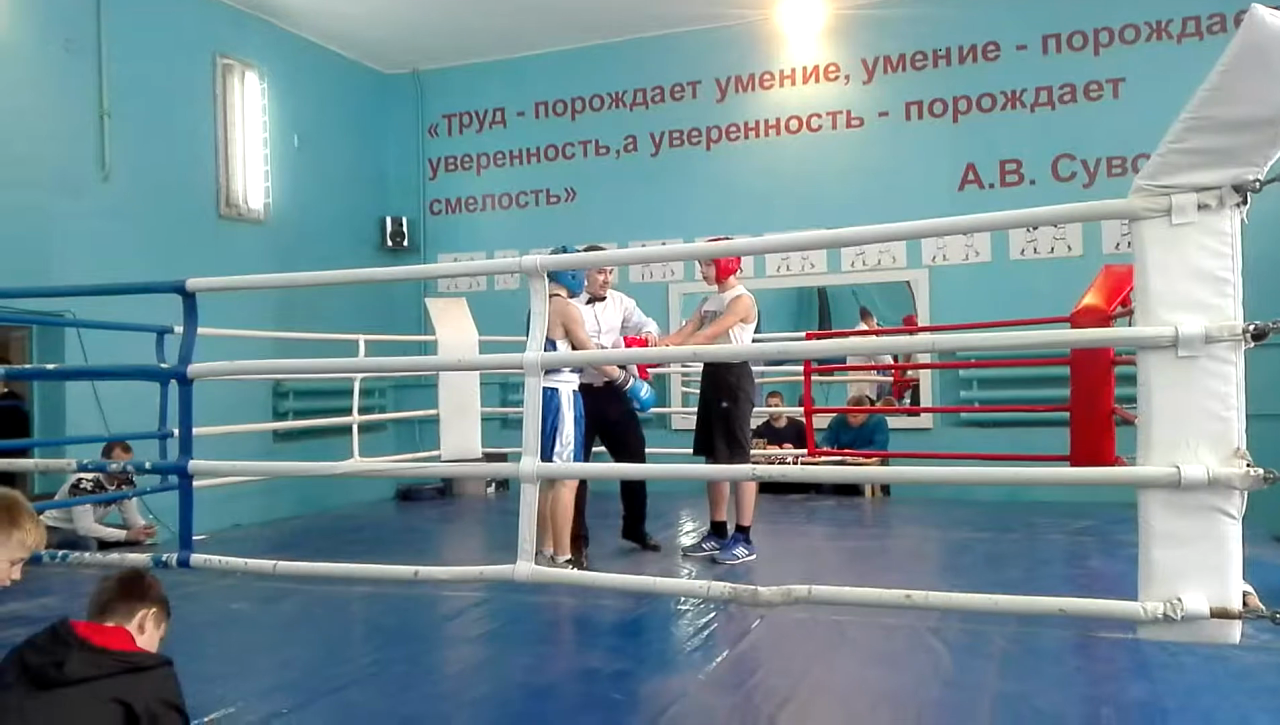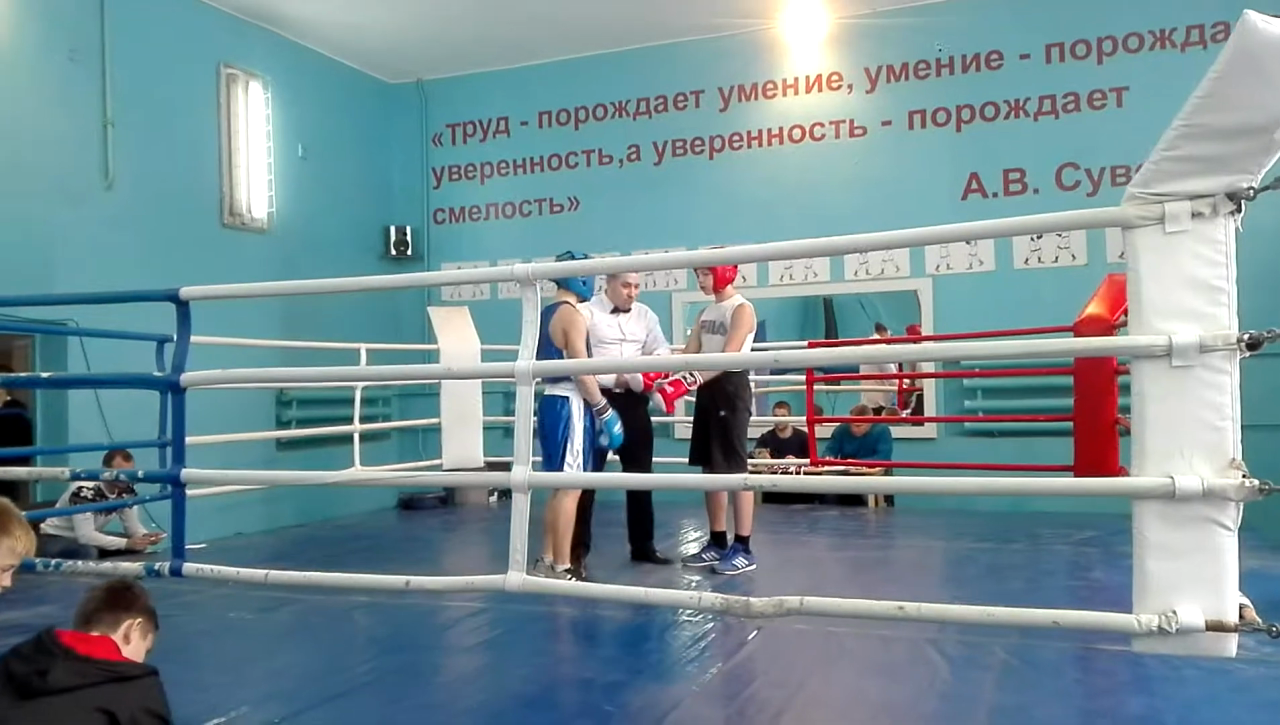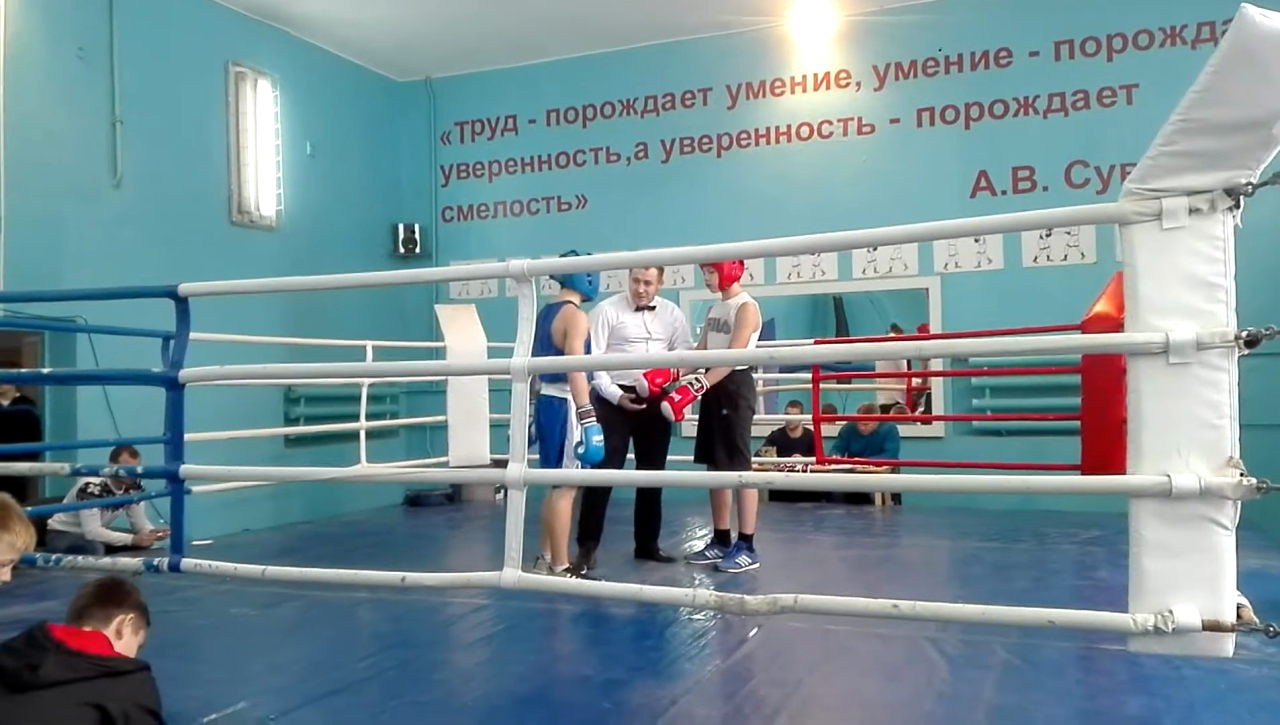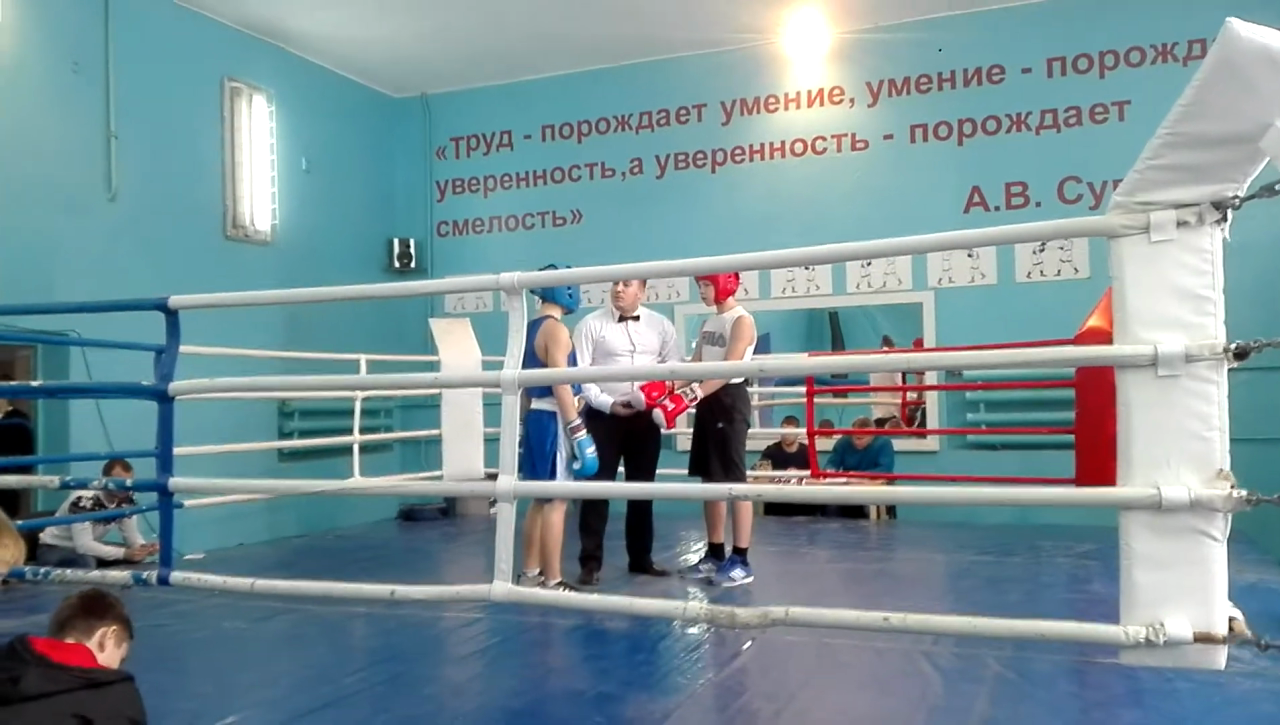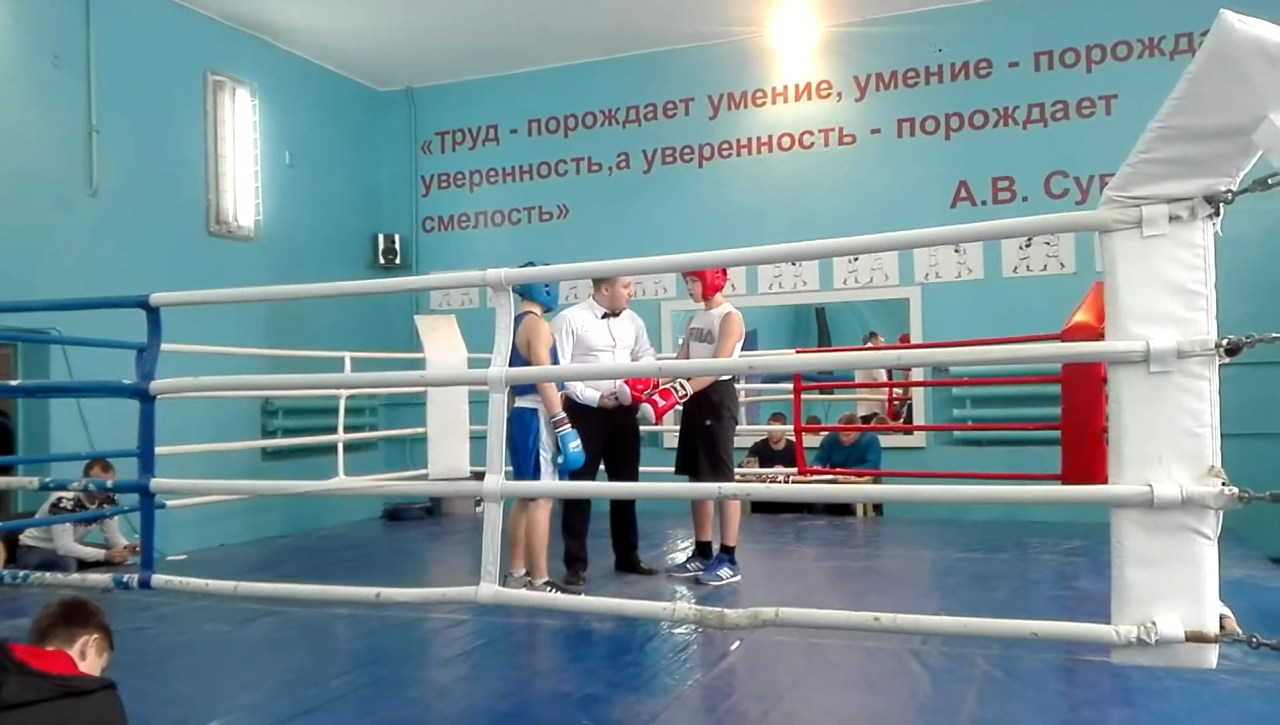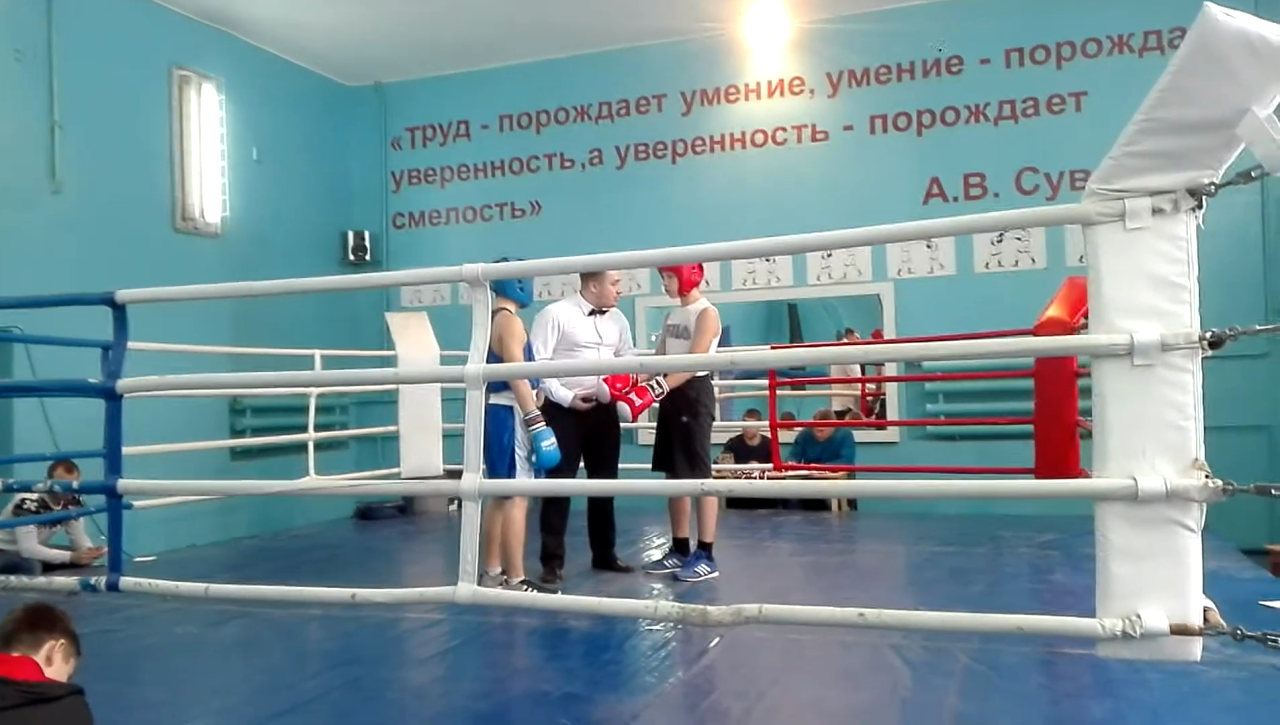
dt=0.4s
person 1, frame 1
right shoulder: (566, 308)
right elbow: (590, 353)
right wrist: (628, 381)
left hip: (545, 393)
right hip: (561, 395)
left knee: (553, 478)
right knee: (567, 479)
left ankle: (547, 551)
right ankle: (563, 558)
person 1, frame 2
left shoulder: (546, 314)
right shoulder: (572, 315)
right elbow: (581, 370)
right wrist: (603, 409)
left hip: (551, 401)
right hip: (570, 404)
left knee: (558, 486)
right knee: (570, 488)
left ankle: (546, 560)
right ankle: (561, 568)
person 1, frame 3
left shoulder: (545, 313)
right shoulder: (575, 316)
right elbow: (575, 370)
left wrist: (530, 411)
right wrist: (588, 418)
left hip: (546, 401)
right hip: (565, 404)
left knee: (557, 485)
right knee: (566, 487)
left ankle: (547, 558)
right ankle: (560, 568)
person 1, frame 4
left shoulder: (530, 329)
right shoulder: (556, 330)
right elbow: (560, 385)
left wrist: (522, 428)
right wrist: (579, 431)
left hip: (534, 417)
right hip: (553, 419)
left knee: (540, 499)
right knee: (556, 501)
left ankle: (530, 573)
right ankle: (552, 582)
person 1, frame 5
left shoulder: (513, 325)
right shoulder: (537, 325)
right elbow: (544, 379)
right wrist: (563, 424)
left hip: (519, 414)
right hip: (537, 416)
left knee: (524, 497)
right knee: (541, 499)
left ankle: (517, 573)
right ankle: (539, 581)
person 1, frame 6
left shoulder: (488, 321)
right shoulder: (510, 322)
right elbow: (517, 376)
right wrist: (536, 422)
left hip: (495, 410)
right hip: (511, 413)
left knee: (500, 495)
right knee: (516, 497)
left ankle: (492, 572)
right ankle: (515, 580)
person 2, frame 1
left shoulder: (742, 300)
right shoulder: (708, 302)
left elbow: (707, 337)
right elbow: (682, 335)
left hip: (734, 377)
right hip: (711, 376)
left knee: (738, 459)
right knee: (713, 459)
left ankle: (743, 538)
right ankle: (717, 533)
person 2, frame 2
left shoulder: (741, 309)
right shoulder: (706, 312)
left elbow: (727, 357)
right elbow: (689, 353)
left wrist: (690, 379)
left hip: (731, 387)
right hip: (707, 389)
left knee: (735, 468)
right knee: (711, 468)
left ankle: (743, 549)
right ankle: (717, 542)
person 2, frame 3
left shoulder: (746, 307)
right shoulder: (714, 309)
right elbow: (700, 352)
left wrist: (697, 385)
right wrist: (670, 374)
left hip: (735, 387)
right hip: (712, 388)
left knee: (739, 467)
right knee: (715, 466)
left ankle: (746, 547)
right ankle: (721, 541)
person 2, frame 4
left shoulder: (742, 321)
right shoulder: (709, 323)
right elbow: (696, 366)
left wrist: (689, 395)
right wrist: (667, 387)
left hip: (729, 400)
right hip: (707, 402)
left knee: (734, 480)
right knee: (710, 480)
left ankle: (741, 561)
right ankle: (715, 554)
person 2, frame 5
left shoulder: (730, 317)
right shoulder: (695, 320)
right elbow: (681, 363)
left wrist: (677, 391)
right wrist: (652, 384)
left hip: (718, 397)
right hip: (694, 399)
left knee: (722, 479)
right knee: (697, 478)
left ankle: (728, 559)
right ankle: (703, 553)
person 2, frame 6
left shoulder: (706, 314)
right shoulder: (672, 315)
right elbow: (659, 359)
left wrist: (654, 388)
right wrist: (630, 381)
left hip: (694, 393)
right hip: (671, 395)
left knee: (699, 475)
right knee: (674, 475)
left ankle: (706, 556)
right ankle: (680, 549)
person 3, frame 1
left shoulder: (620, 302)
left elbow: (643, 323)
left wrist: (647, 331)
left hip: (613, 392)
right hip: (579, 393)
left knee: (633, 458)
left ankle: (635, 527)
right ankle: (577, 542)
person 3, frame 2
left shoulder: (645, 315)
right shoulder: (583, 313)
left elbow: (660, 349)
left wrist: (657, 360)
right wrist: (608, 378)
left hip: (634, 401)
left knee: (640, 473)
left ankle: (643, 545)
right ankle: (577, 551)
person 3, frame 3
left shoulder: (672, 313)
right shoulder: (606, 311)
left elbow: (684, 351)
right elbow: (591, 359)
right wrist: (615, 396)
left hip: (655, 400)
right hip: (615, 400)
left knee: (652, 473)
right knee: (605, 471)
left ankle: (647, 544)
right ankle: (588, 543)
person 3, frame 4
left shoulder: (660, 325)
right shoulder: (591, 325)
left elbow: (674, 363)
right wrist: (607, 403)
left hip: (645, 415)
right hip: (603, 415)
left knee: (643, 487)
left ankle: (641, 558)
right ankle: (591, 563)
person 3, frame 5
left shoulder: (632, 320)
right shoulder: (569, 320)
left elbow: (646, 356)
right wrist: (595, 398)
left hip: (624, 410)
right hip: (584, 411)
left knee: (626, 484)
right knee: (580, 485)
left ankle: (627, 556)
right ankle: (576, 563)
person 3, frame 6
left shoulder: (617, 318)
right shoulder: (555, 314)
left elbow: (627, 357)
right elbow: (537, 363)
right wrist: (566, 398)
left hip: (604, 408)
right hip: (566, 409)
left knee: (605, 482)
right knee: (559, 483)
left ankle: (604, 554)
right ankle: (552, 561)
